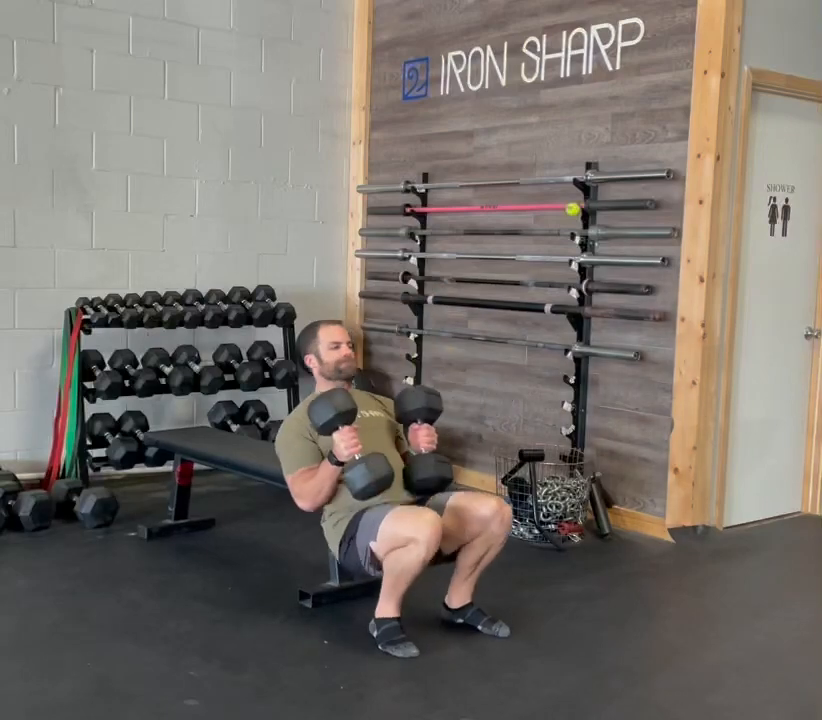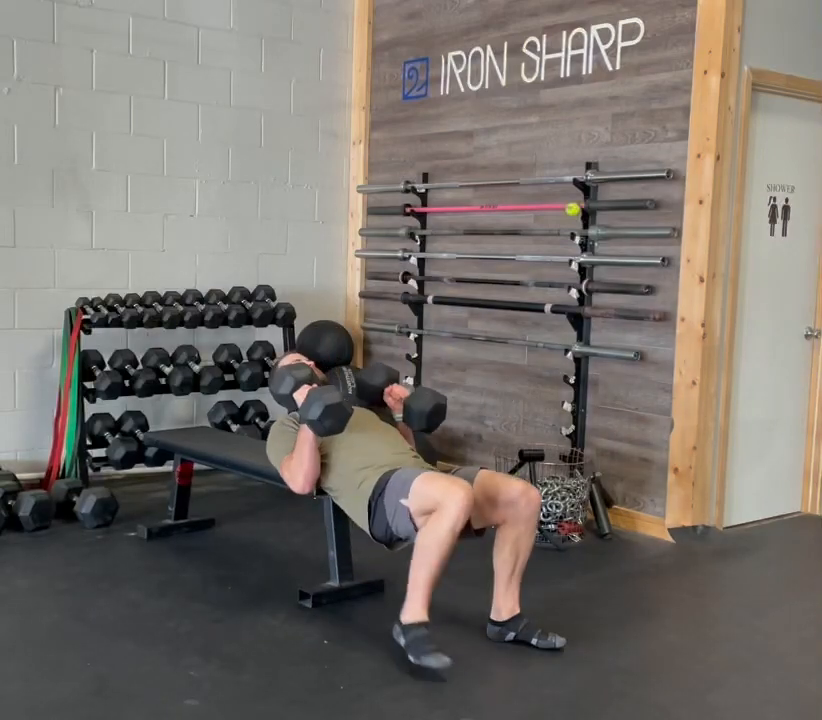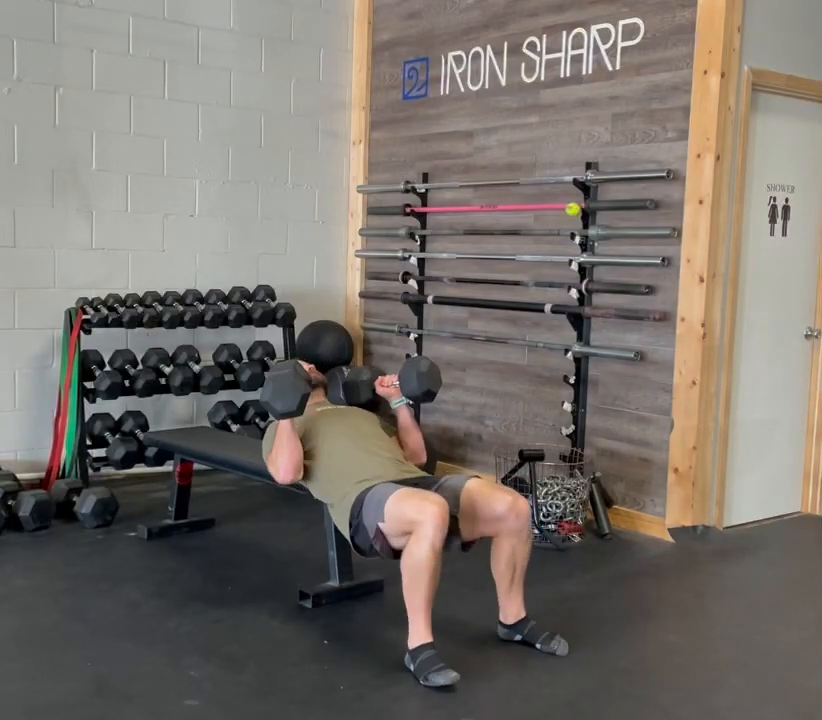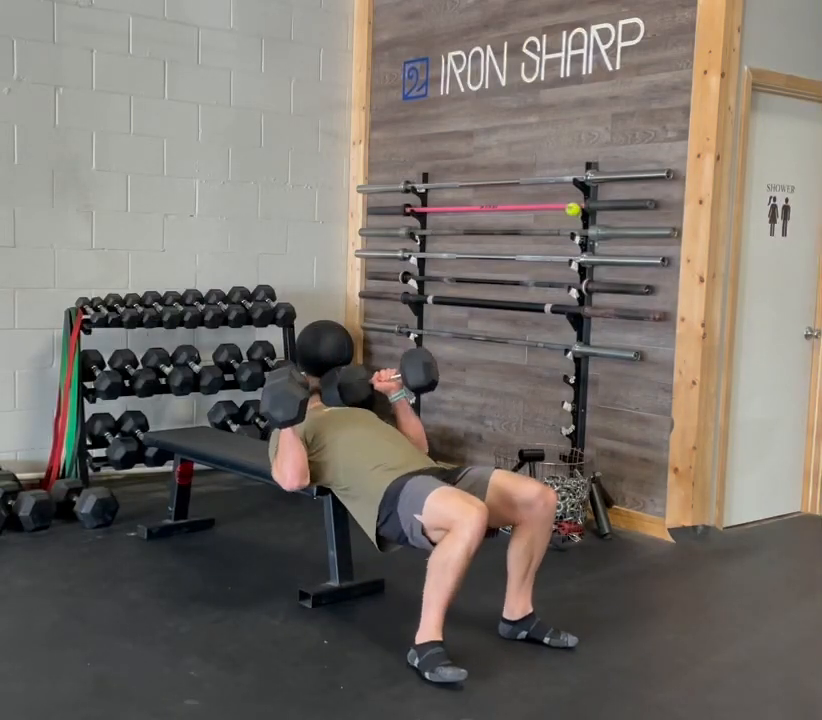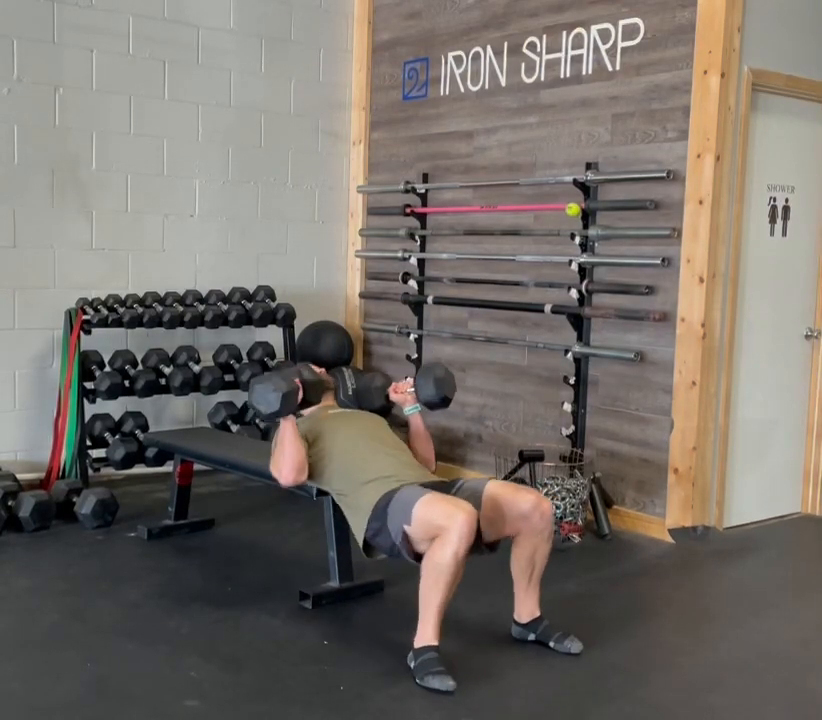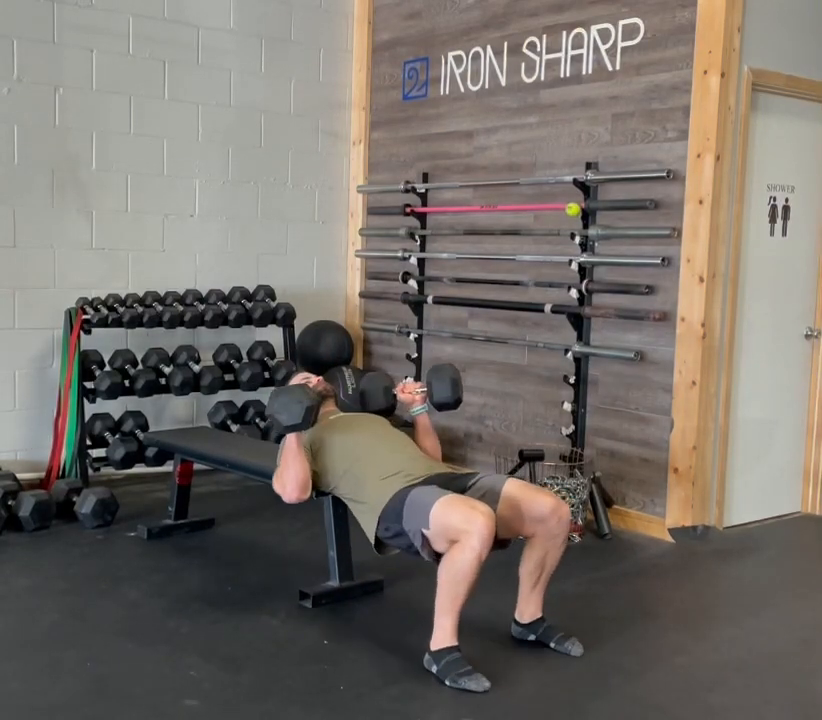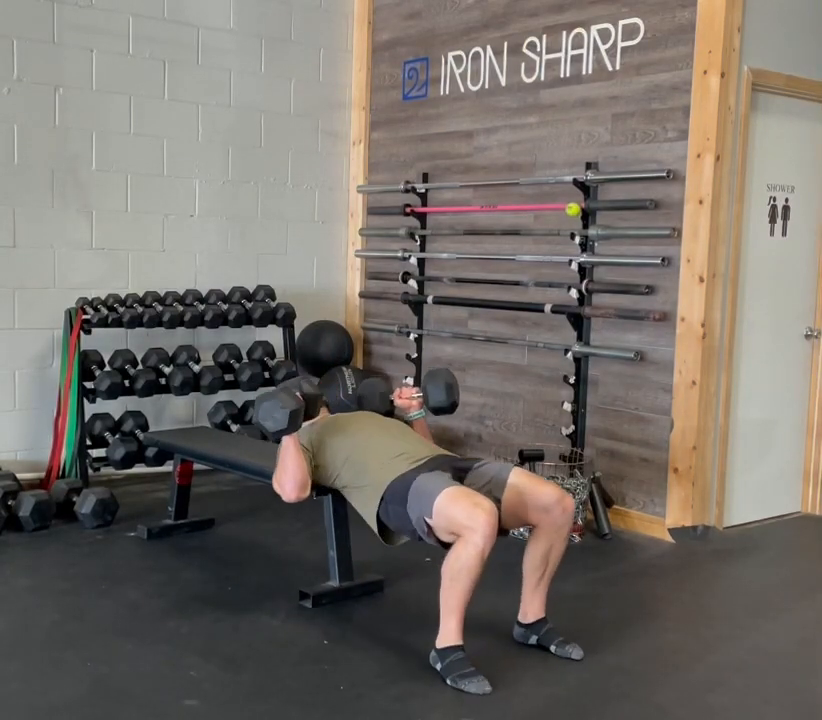
dt=0.7s
person 1, frame 1
left shoulder: (381, 404)
right shoulder: (299, 424)
right elbow: (307, 499)
left wrist: (419, 448)
right wrist: (335, 457)
left hip: (410, 503)
right hip: (358, 524)
left knee: (495, 513)
right knee: (426, 527)
left ankle: (458, 602)
right ankle: (386, 616)
person 1, frame 2
left shoulder: (358, 412)
right shoulder: (287, 426)
right elbow: (302, 483)
left wrist: (400, 413)
left hip: (424, 477)
right hip: (381, 491)
left knee: (523, 498)
right knee: (456, 497)
left ankle: (505, 616)
right ankle: (412, 619)
person 1, frame 3
left shoulder: (363, 415)
right shoulder: (285, 428)
left elbow: (416, 458)
right elbow: (287, 474)
left wrist: (399, 402)
left hip: (415, 486)
right hip: (367, 501)
left knee: (512, 510)
right knee: (432, 516)
left ankle: (513, 619)
right ankle: (419, 644)
person 1, frame 4
left shoulder: (358, 413)
right shoulder: (288, 434)
right elbow: (294, 480)
left wrist: (396, 394)
left hip: (435, 472)
right hip: (392, 494)
left knee: (539, 499)
right knee: (471, 517)
left ankle: (517, 614)
right ankle: (426, 641)
person 1, frame 5
left shoulder: (368, 417)
right shoulder: (297, 429)
right elbow: (290, 475)
left wrist: (410, 407)
right wrist: (287, 411)
left hip: (431, 487)
right hip: (384, 505)
left knee: (536, 509)
right knee: (460, 521)
left ankle: (527, 618)
right ankle: (424, 646)
person 1, frame 6
left shoulder: (370, 418)
right shoulder: (301, 439)
right elbow: (294, 493)
left wrist: (418, 408)
left hip: (444, 480)
right hip: (397, 500)
left knee: (553, 513)
right knee: (478, 525)
left ankle: (528, 618)
right ankle: (441, 648)
person 1, frame 7
left shoulder: (363, 418)
right shoulder: (301, 441)
right elbow: (294, 491)
left wrist: (414, 412)
left hip: (449, 464)
right hip: (402, 483)
left knee: (557, 505)
right knee: (481, 521)
left ankle: (531, 620)
right ankle: (448, 647)
